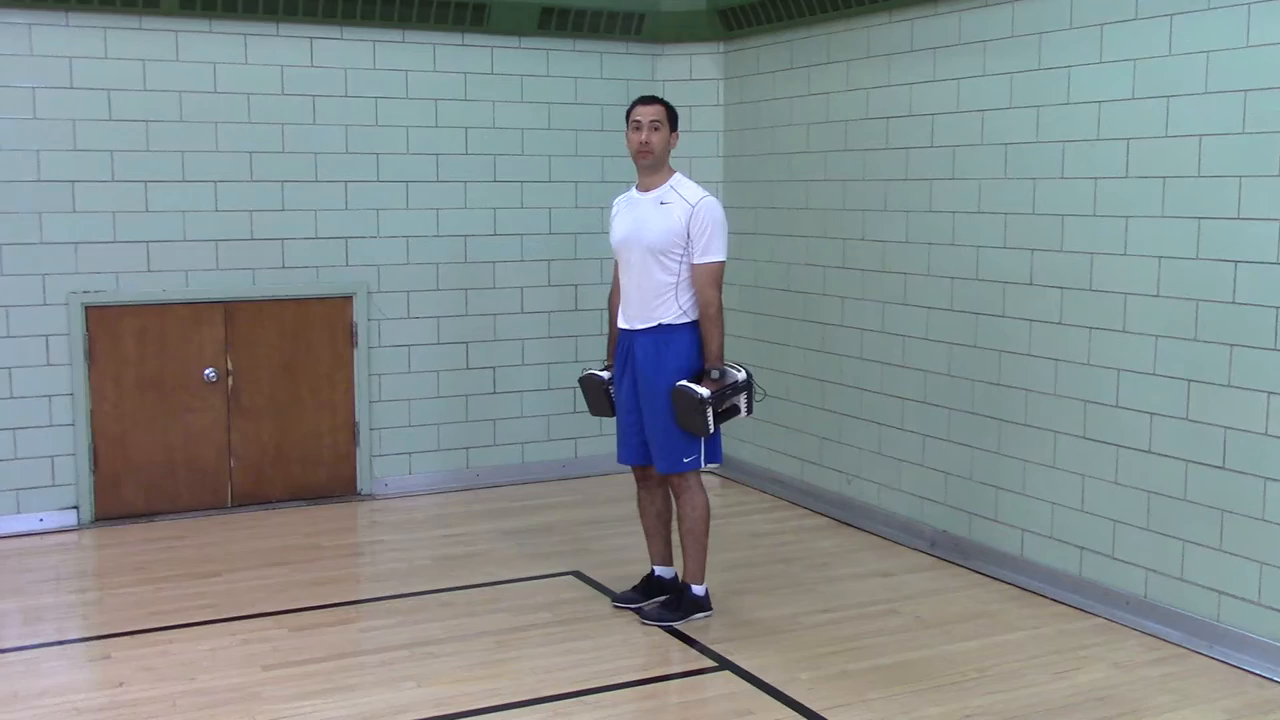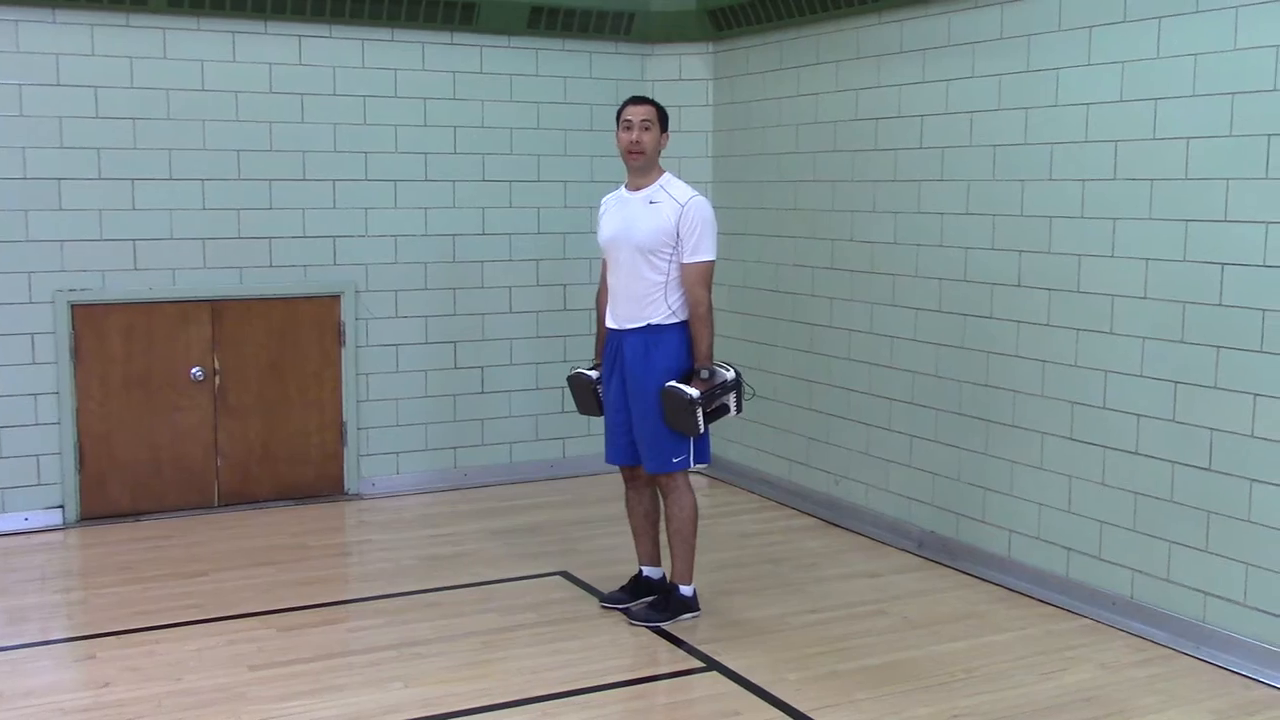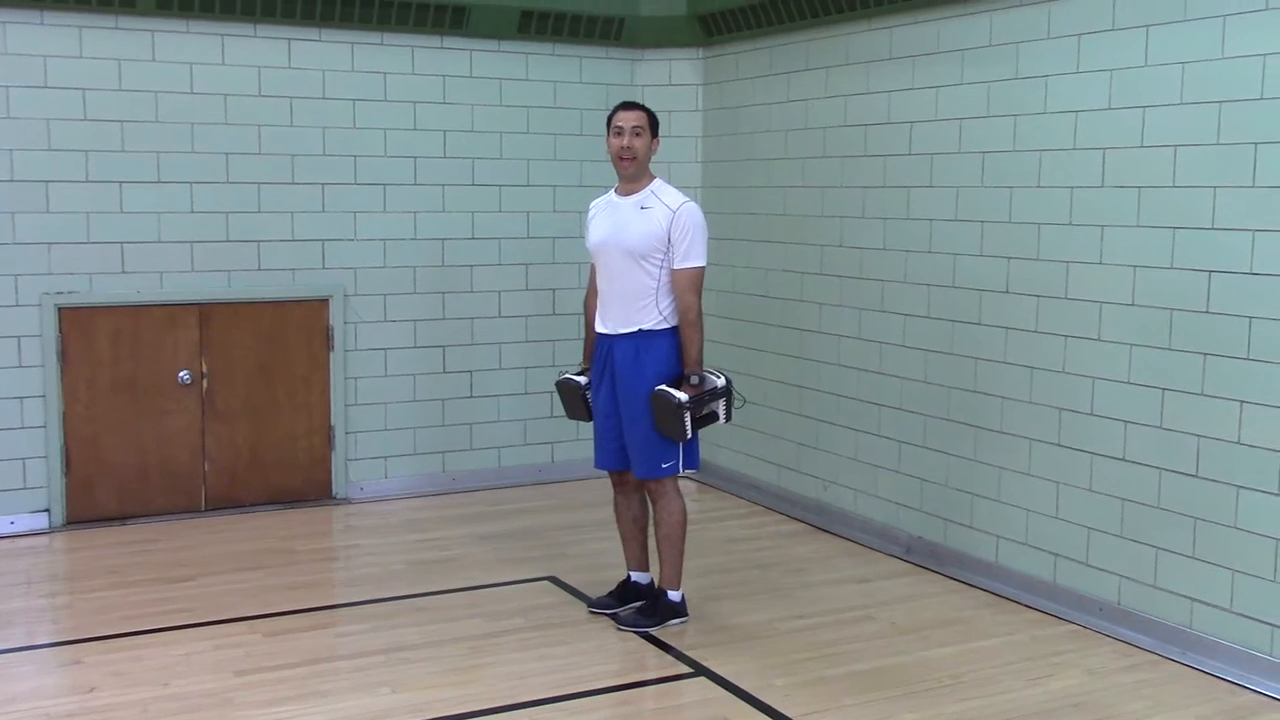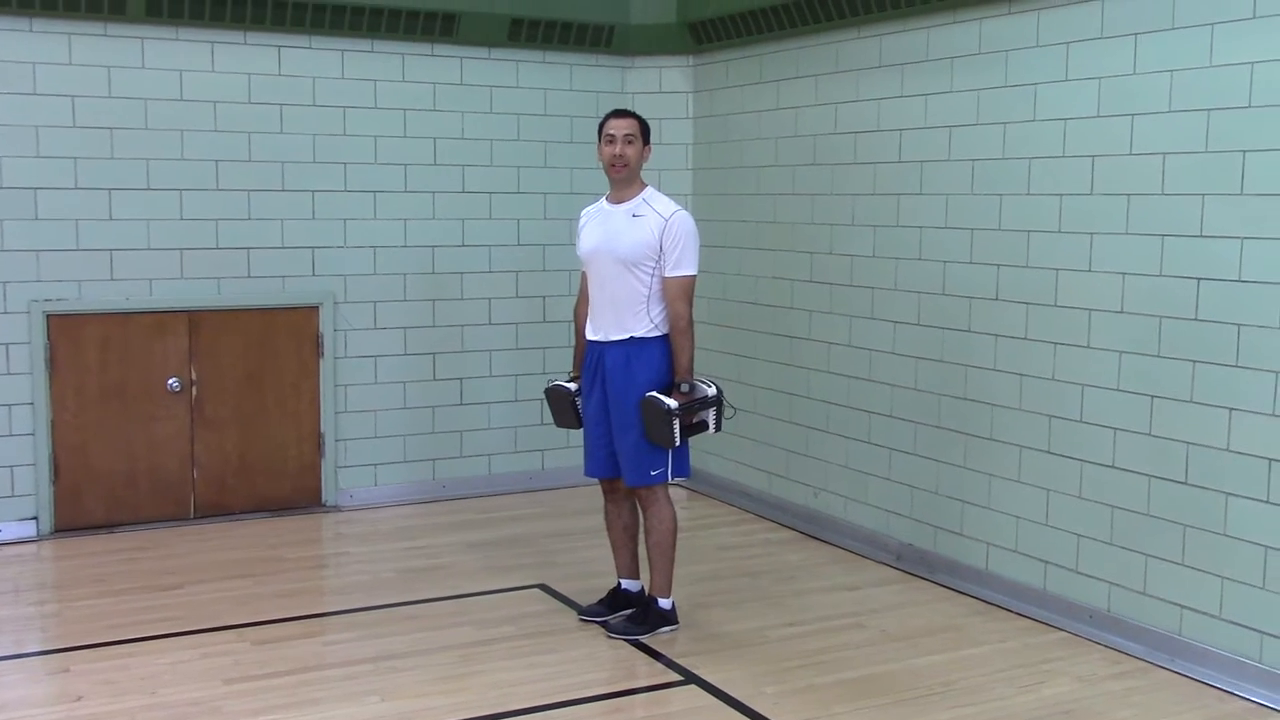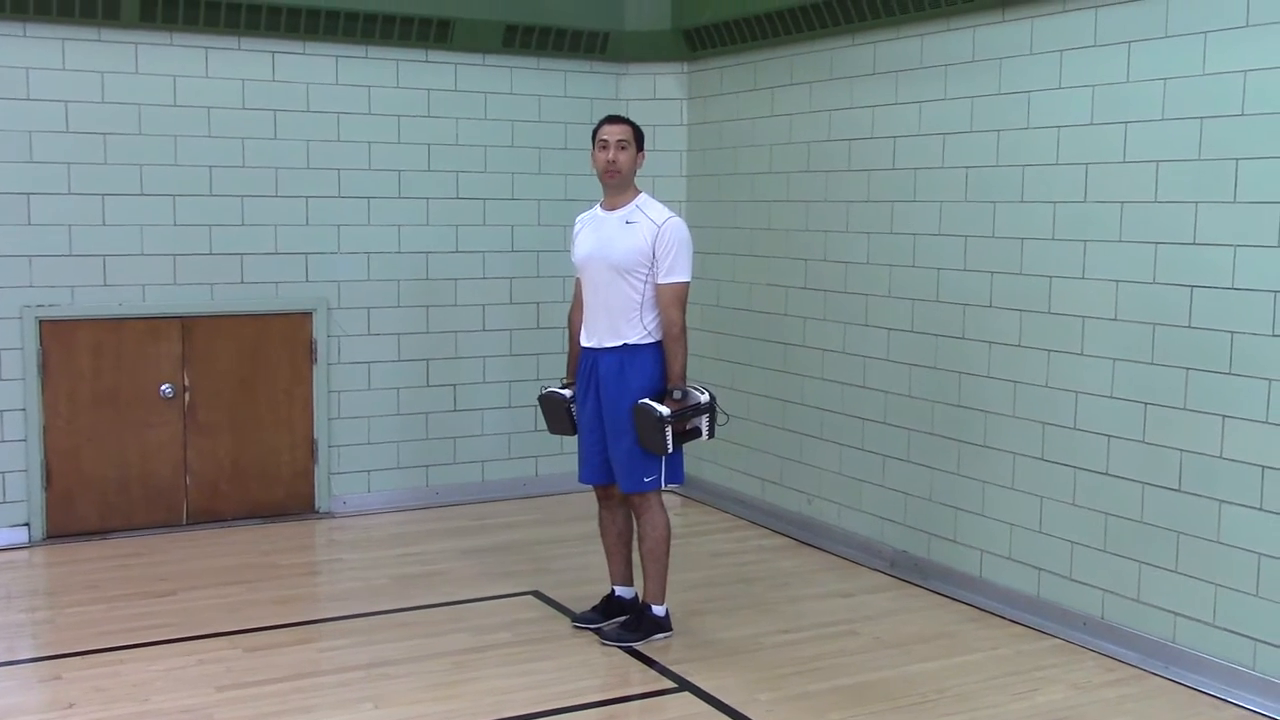
dt=0.3s
person 1, frame 1
left shoulder: (697, 205)
right shoulder: (622, 207)
left elbow: (709, 297)
left wrist: (713, 371)
right wrist: (611, 356)
left hip: (674, 347)
right hip: (632, 348)
left knee: (681, 473)
right knee: (645, 470)
left ankle: (695, 590)
right ankle: (661, 575)
person 1, frame 2
left shoulder: (687, 204)
right shoulder: (609, 205)
left elbow: (698, 296)
left wrist: (702, 370)
right wrist: (600, 354)
left hip: (663, 347)
right hip: (620, 346)
left knee: (669, 473)
right knee: (633, 470)
left ankle: (682, 590)
right ankle: (648, 574)
person 1, frame 3
left shoulder: (677, 210)
right shoulder: (598, 210)
left elbow: (689, 302)
left wrist: (693, 375)
right wrist: (588, 360)
left hip: (653, 352)
right hip: (609, 351)
left knee: (659, 478)
right knee: (621, 475)
left ankle: (670, 596)
right ankle: (636, 580)
person 1, frame 4
left shoulder: (670, 219)
right shoulder: (590, 218)
left elbow: (680, 311)
left wrist: (683, 384)
right wrist: (578, 367)
left hip: (644, 360)
right hip: (599, 359)
left knee: (649, 486)
right knee: (612, 483)
left ankle: (661, 604)
right ankle: (627, 588)
person 1, frame 5
left shoulder: (662, 226)
right shoulder: (584, 225)
left elbow: (673, 318)
left wrist: (675, 392)
right wrist: (571, 375)
left hip: (638, 367)
right hip: (593, 366)
left knee: (643, 494)
right knee: (606, 490)
left ankle: (655, 611)
right ankle: (621, 595)
